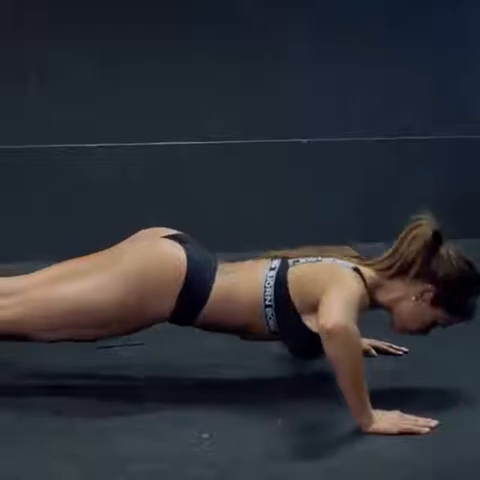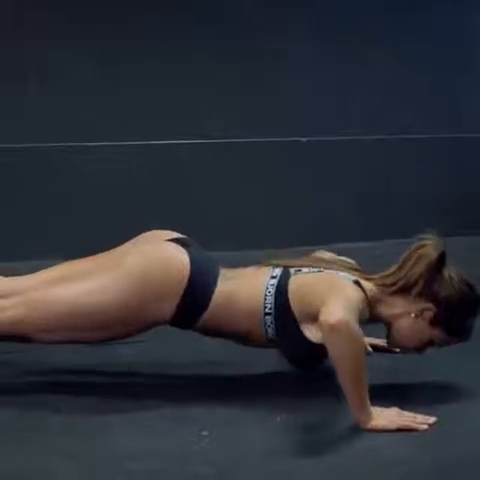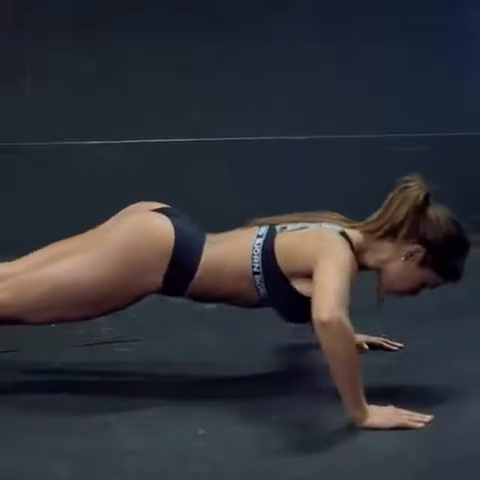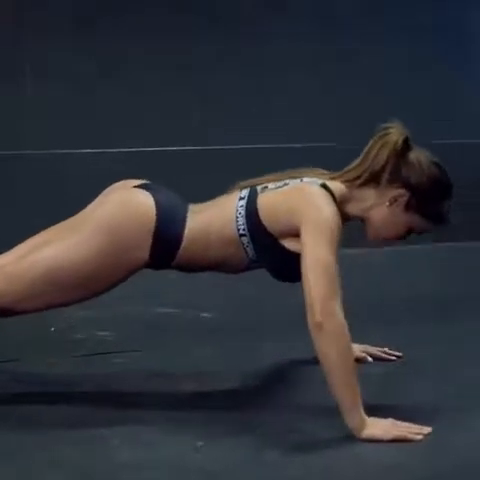
dt=0.7s
person 1, frame 1
left shoulder: (354, 265)
right shoulder: (351, 285)
right elbow: (333, 328)
left wrist: (347, 339)
right wrist: (368, 418)
left hip: (166, 251)
right hip: (163, 282)
person 1, frame 2
left shoulder: (352, 276)
right shoulder: (352, 296)
right elbow: (335, 322)
left wrist: (349, 340)
right wrist: (366, 415)
left hip: (170, 256)
right hip: (165, 283)
person 1, frame 3
left shoulder: (342, 234)
right shoulder: (339, 252)
right elbow: (327, 318)
left wrist: (342, 335)
right wrist: (361, 413)
left hip: (158, 228)
right hip: (152, 253)
person 1, frame 4
left shoulder: (323, 192)
right shoulder: (321, 210)
right elbow: (323, 316)
left wrist: (337, 347)
right wrist: (360, 423)
left hip: (142, 209)
right hip: (135, 229)
